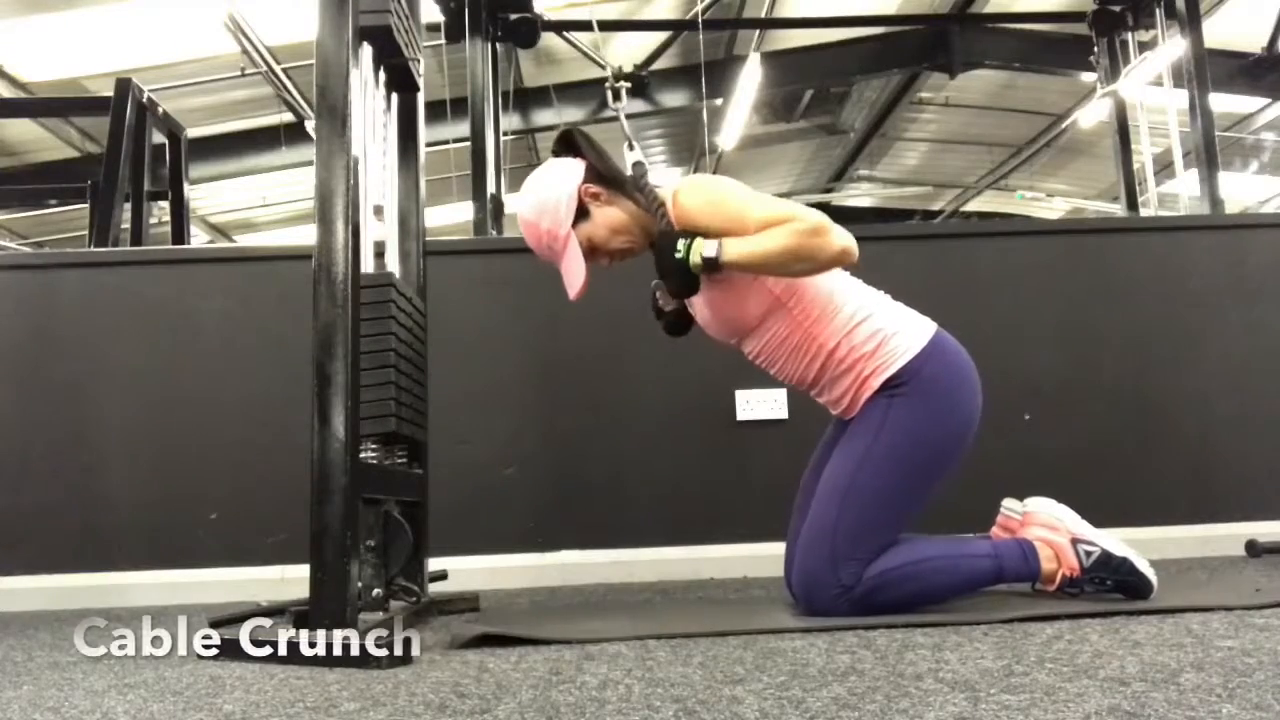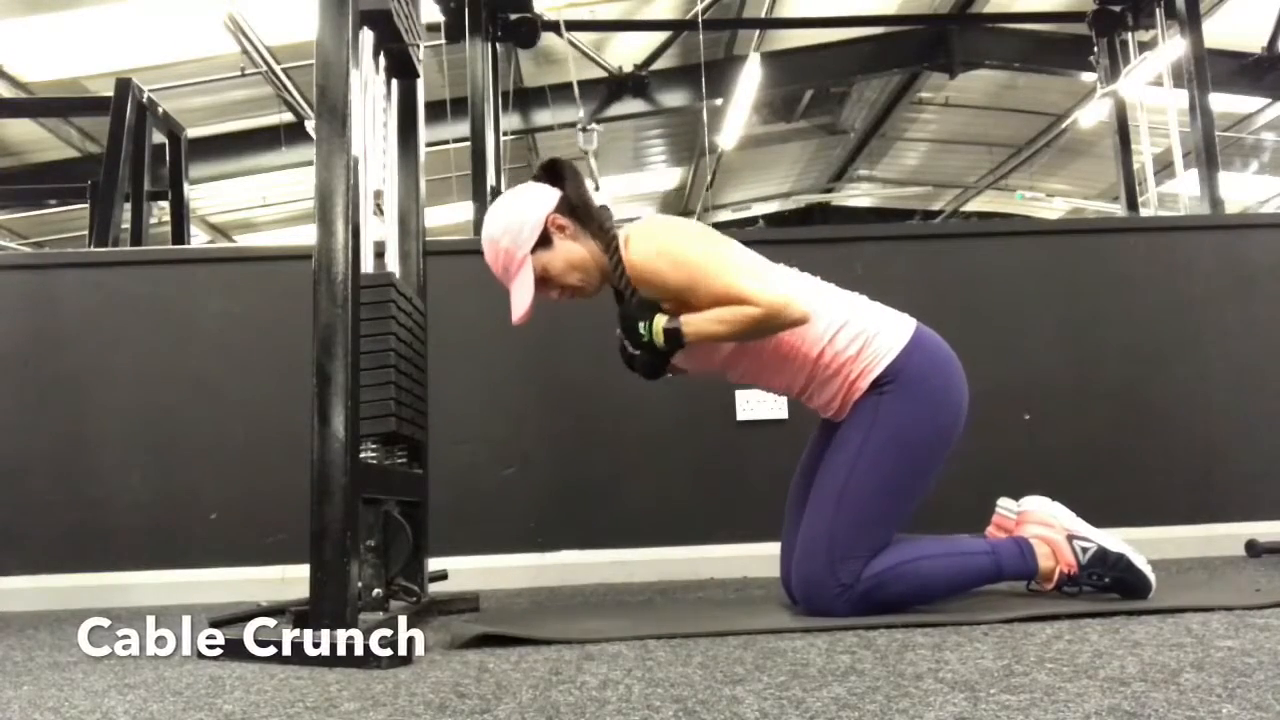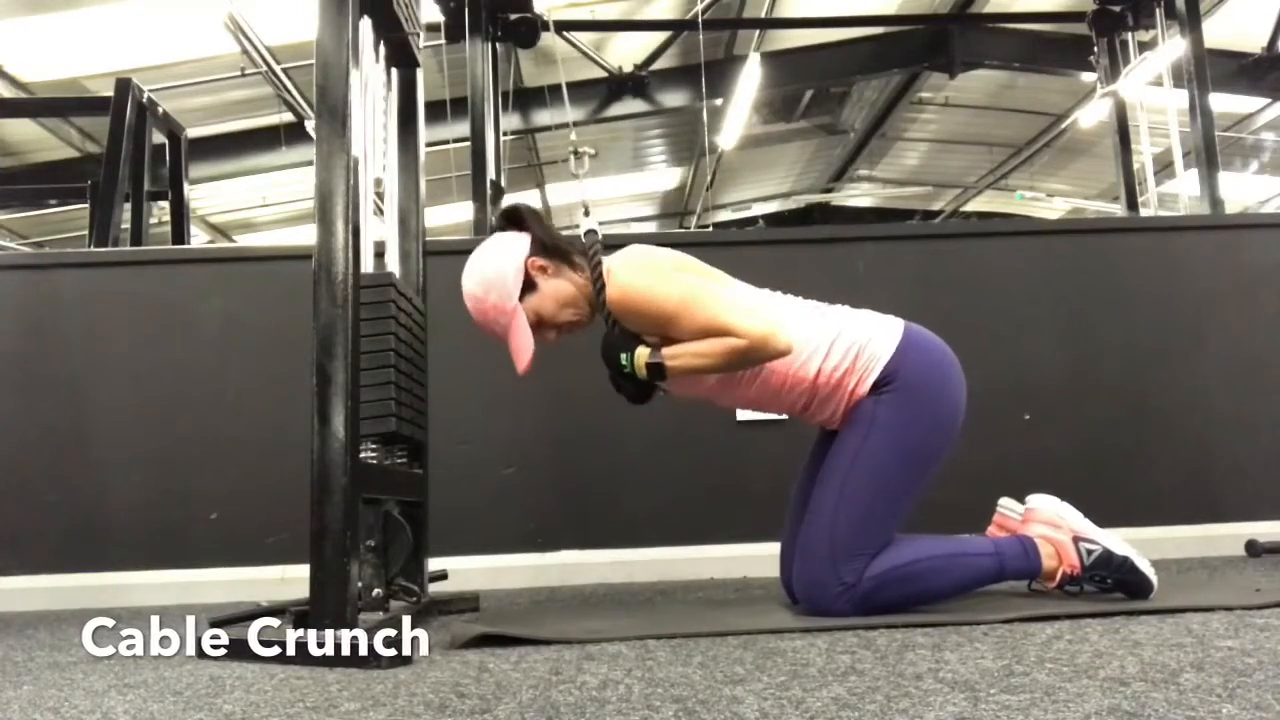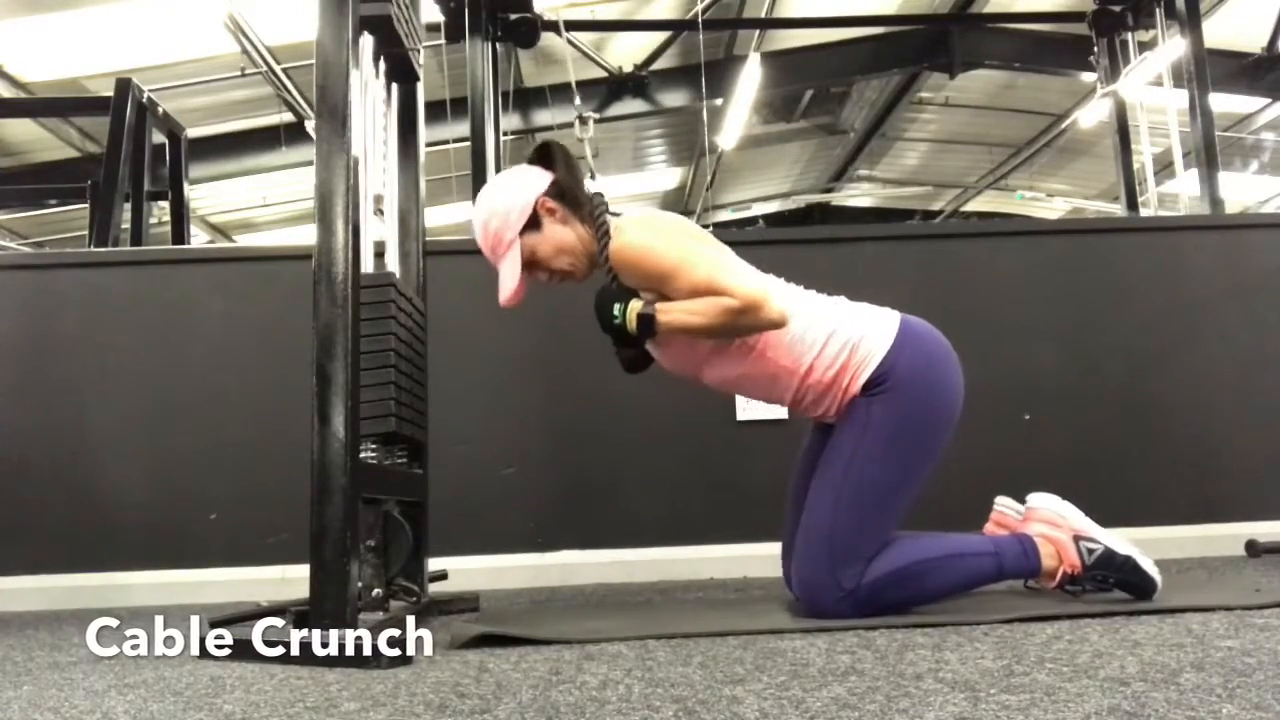
dt=1s
person 1, frame 1
left shoulder: (693, 201)
right shoulder: (675, 240)
left elbow: (832, 243)
left wrist: (707, 257)
right wrist: (688, 310)
left hip: (917, 382)
right hip: (883, 391)
left knee: (827, 586)
right knee: (812, 572)
left ankle: (1053, 555)
right ankle: (1013, 532)
person 1, frame 2
left shoulder: (648, 251)
right shoulder: (639, 277)
left elbow: (785, 307)
left wrist: (670, 330)
right wrist: (664, 356)
left hip: (907, 379)
right hip: (873, 389)
left knee: (826, 587)
right knee: (807, 576)
left ankle: (1049, 553)
right ankle: (1012, 530)
person 1, frame 3
left shoulder: (629, 283)
right shoulder: (623, 305)
left elbow: (767, 338)
left wrist: (651, 363)
right wrist: (647, 374)
left hip: (905, 379)
right hip: (872, 390)
left knee: (829, 587)
right knee: (806, 579)
left ankle: (1054, 553)
right ankle: (1012, 531)
person 1, frame 4
left shoulder: (633, 243)
right shoulder: (627, 267)
left elbow: (765, 308)
left wrist: (643, 317)
right wrist: (643, 345)
left hip: (900, 374)
right hip: (870, 382)
left knee: (827, 590)
right knee: (813, 573)
left ankle: (1053, 551)
right ankle: (1009, 530)
